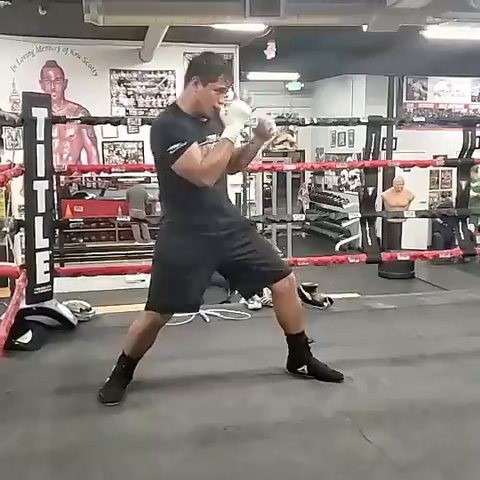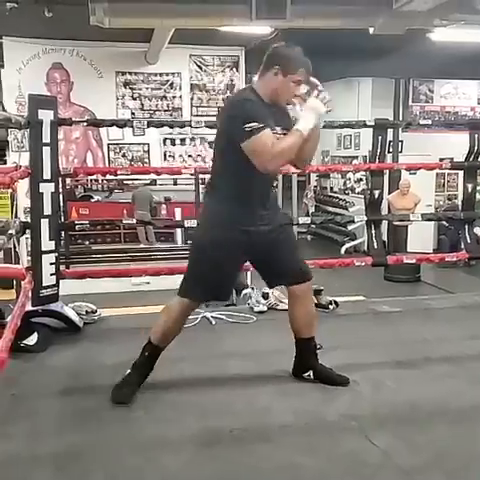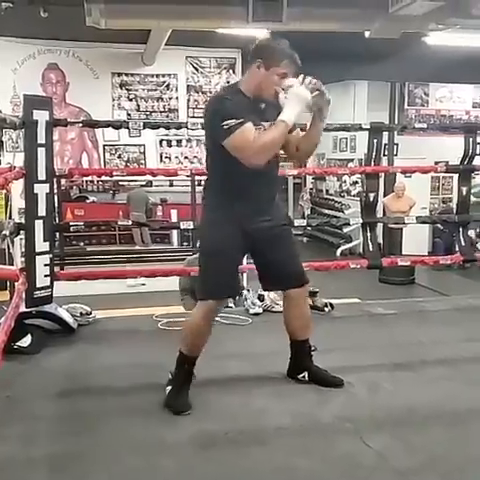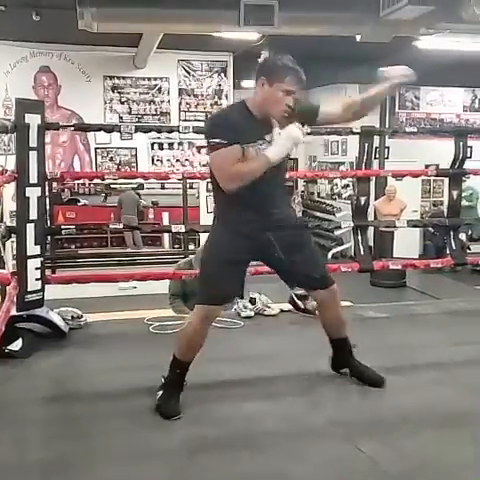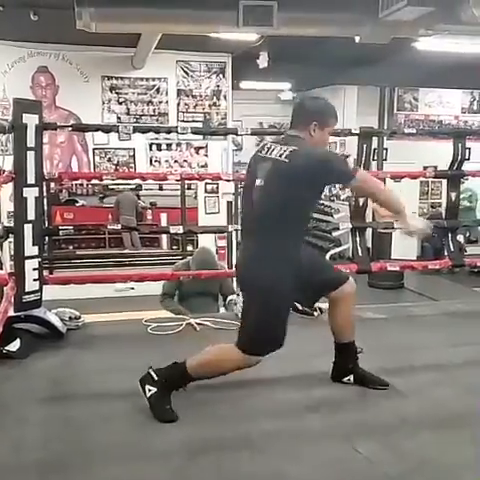
dt=0.3s
person 1, frame 1
left shoulder: (212, 116)
right shoulder: (167, 126)
right elbow: (205, 174)
left wrist: (257, 141)
right wrist: (234, 129)
left hip: (228, 224)
right hip: (185, 236)
left knee: (285, 282)
right knee: (157, 313)
left ankle: (301, 359)
right ankle: (120, 374)
person 1, frame 2
left shoulder: (279, 110)
right shoulder: (242, 106)
left elbow: (301, 161)
right elbow: (271, 160)
left wrist: (315, 121)
right wrist: (306, 120)
left hip: (268, 217)
right hip: (226, 220)
left knee: (302, 286)
right knee: (188, 300)
left ankle: (307, 363)
right ankle: (139, 370)
person 1, frame 3
left shoulder: (273, 104)
right shoulder: (222, 104)
left elbow: (301, 153)
right elbow: (254, 154)
left wrist: (319, 115)
right wrist: (292, 110)
left hip: (267, 215)
right hip: (224, 217)
left knee: (297, 289)
right knee: (210, 303)
left ankle: (301, 365)
right ankle: (180, 379)
person 1, frame 4
left shoulder: (290, 113)
right shoulder: (226, 122)
left elbow: (347, 111)
right elbow: (229, 180)
left wrist: (386, 87)
right wrist: (277, 150)
left hip: (281, 223)
right hip: (235, 228)
left knee: (326, 291)
right knee: (208, 309)
left ankle: (344, 360)
right ankle: (172, 384)
person 1, frame 5
left shoulder: (267, 150)
right shoulder: (318, 160)
right elbow: (376, 190)
right wrist: (407, 218)
left hip: (284, 253)
right hip: (268, 266)
left knee: (343, 290)
right knee: (253, 352)
left ankle: (346, 368)
right ankle: (161, 379)
